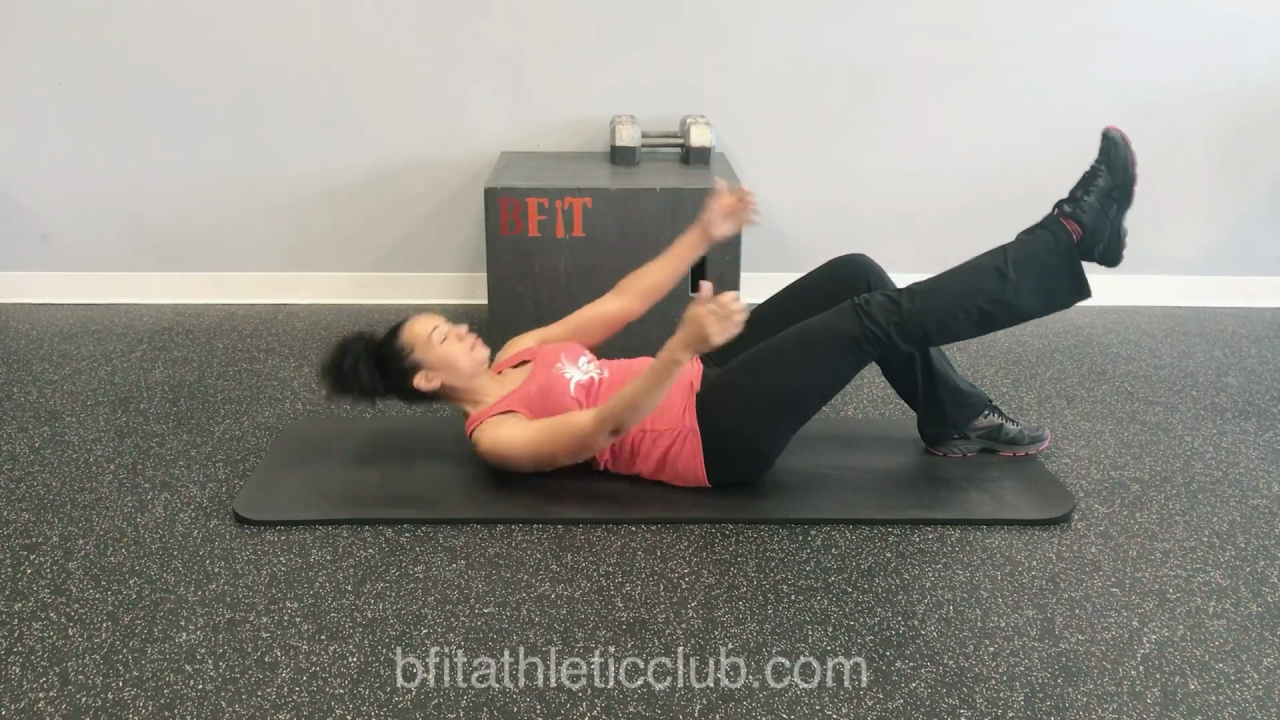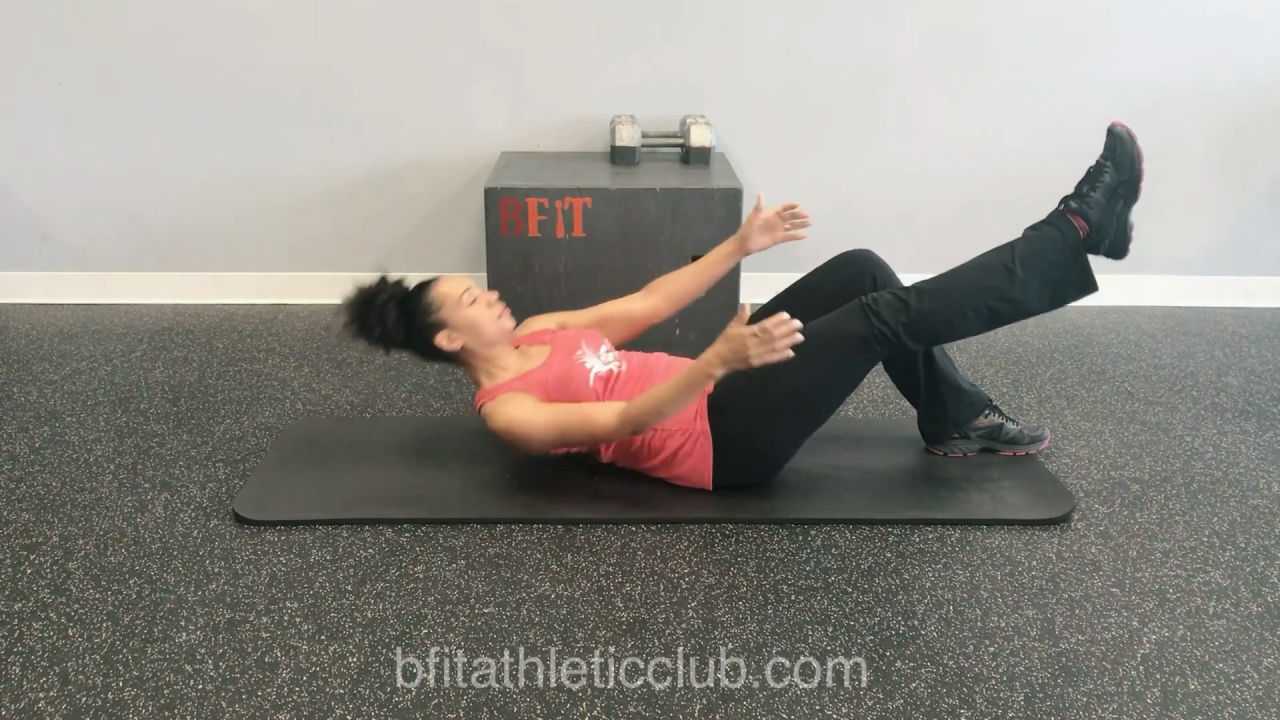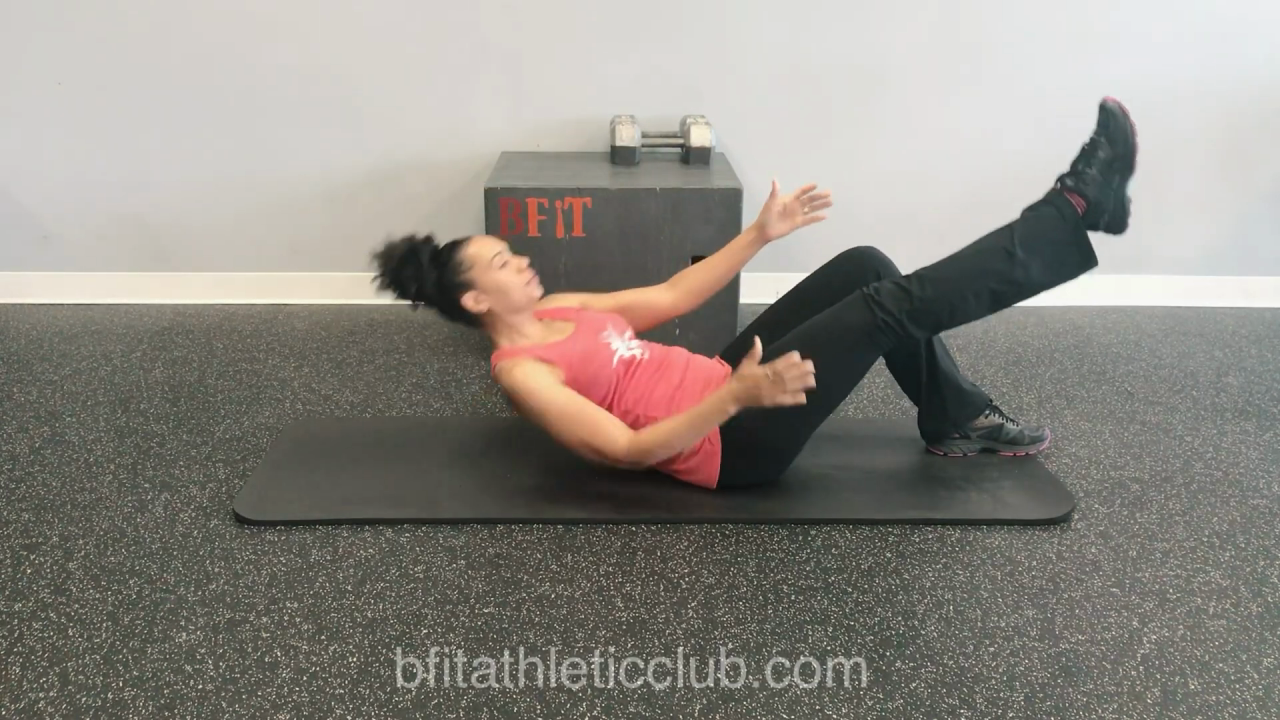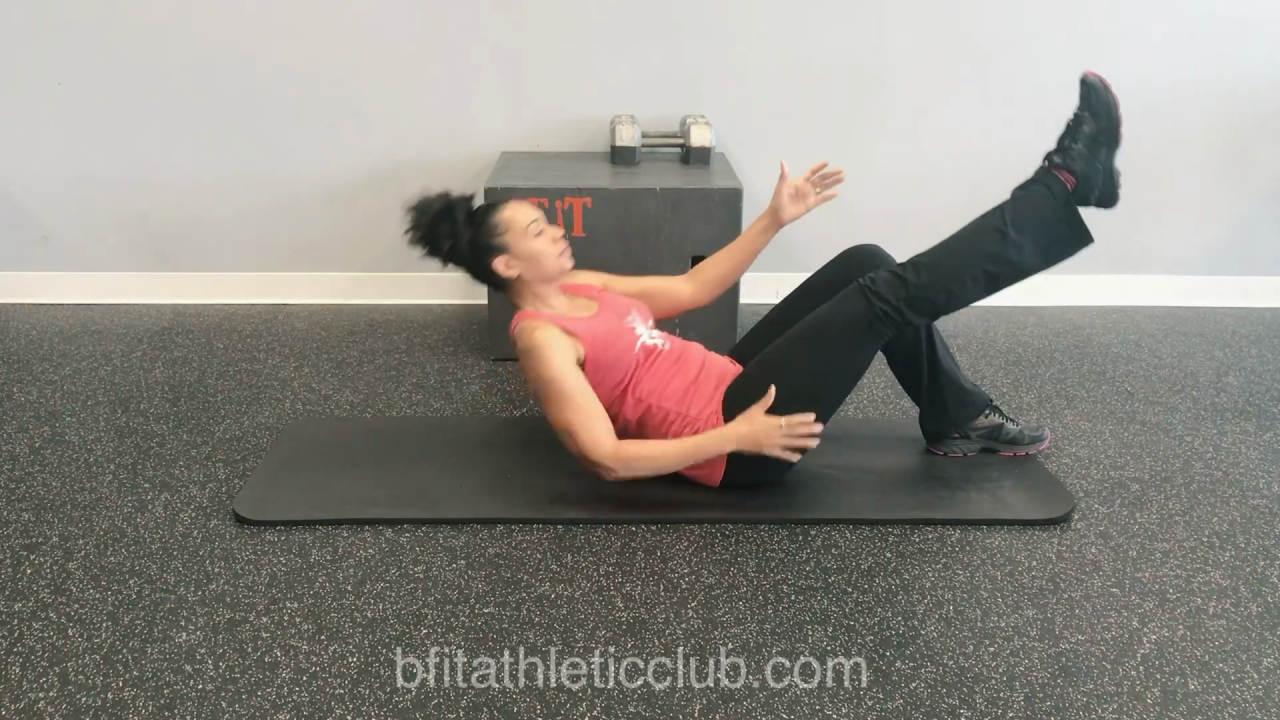
dt=0.1s
person 1, frame 1
left shoulder: (516, 355)
right shoulder: (492, 433)
left elbow: (620, 303)
right elbow: (604, 428)
left wrist: (700, 234)
right wrist: (682, 346)
left hip: (704, 391)
right hip: (715, 440)
left knee: (853, 274)
right knee: (878, 319)
left ankle: (956, 422)
right ankle: (1069, 236)
person 1, frame 2
left shoulder: (535, 334)
right shoulder: (507, 411)
left elbow: (649, 303)
right elbow: (627, 423)
left wrist: (739, 245)
right wrist: (721, 359)
left hip: (716, 395)
right hip: (725, 442)
left knee: (859, 270)
right knee: (887, 318)
left ankle: (957, 421)
right ankle: (1074, 232)
person 1, frame 3
left shoulder: (552, 310)
right shoulder: (520, 372)
left elbow: (672, 296)
right elbow: (632, 448)
left wrist: (760, 235)
right wrist: (744, 395)
left hip: (725, 392)
right hip: (728, 442)
left knee: (862, 267)
right knee: (892, 308)
left ankle: (958, 422)
right ankle: (1074, 208)
person 1, frame 4
left shoulder: (575, 288)
right shoulder: (539, 338)
left elbow: (689, 289)
right elbow: (610, 458)
left wrist: (771, 220)
right wrist: (735, 437)
left hip: (733, 387)
right hip: (731, 450)
left knee: (865, 264)
right knee: (890, 296)
left ankle: (958, 422)
right ankle: (1062, 185)
